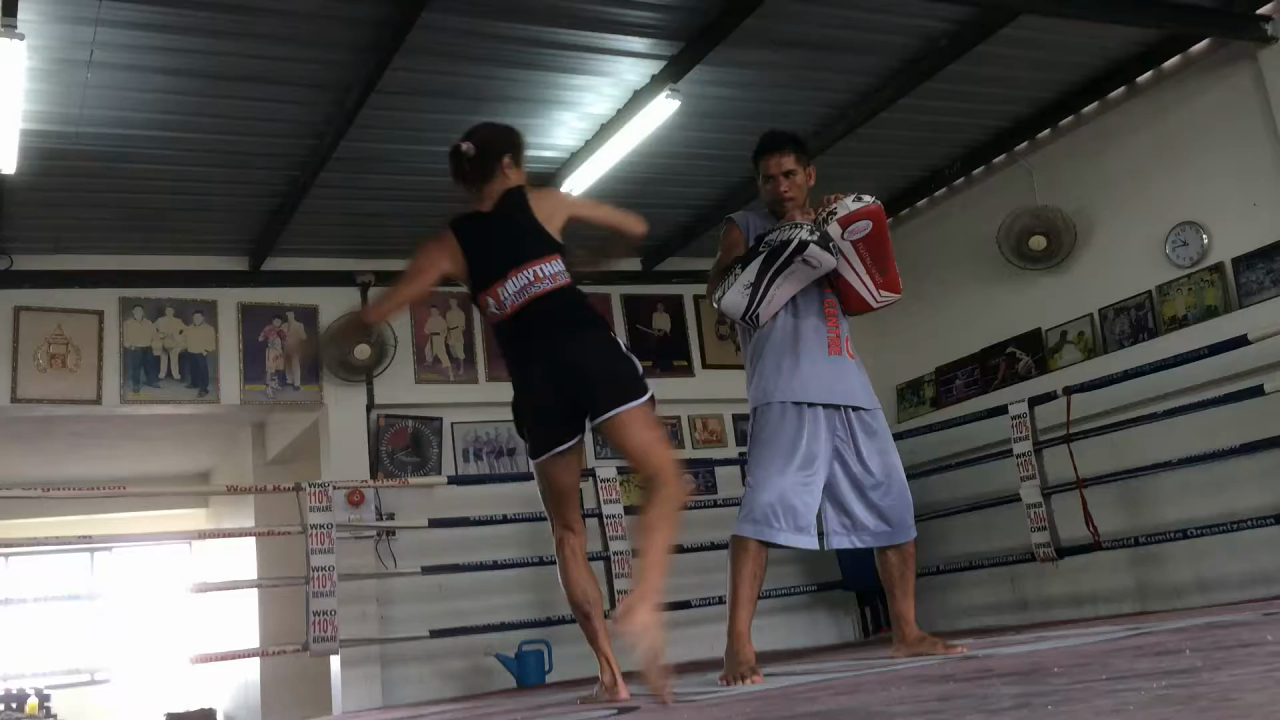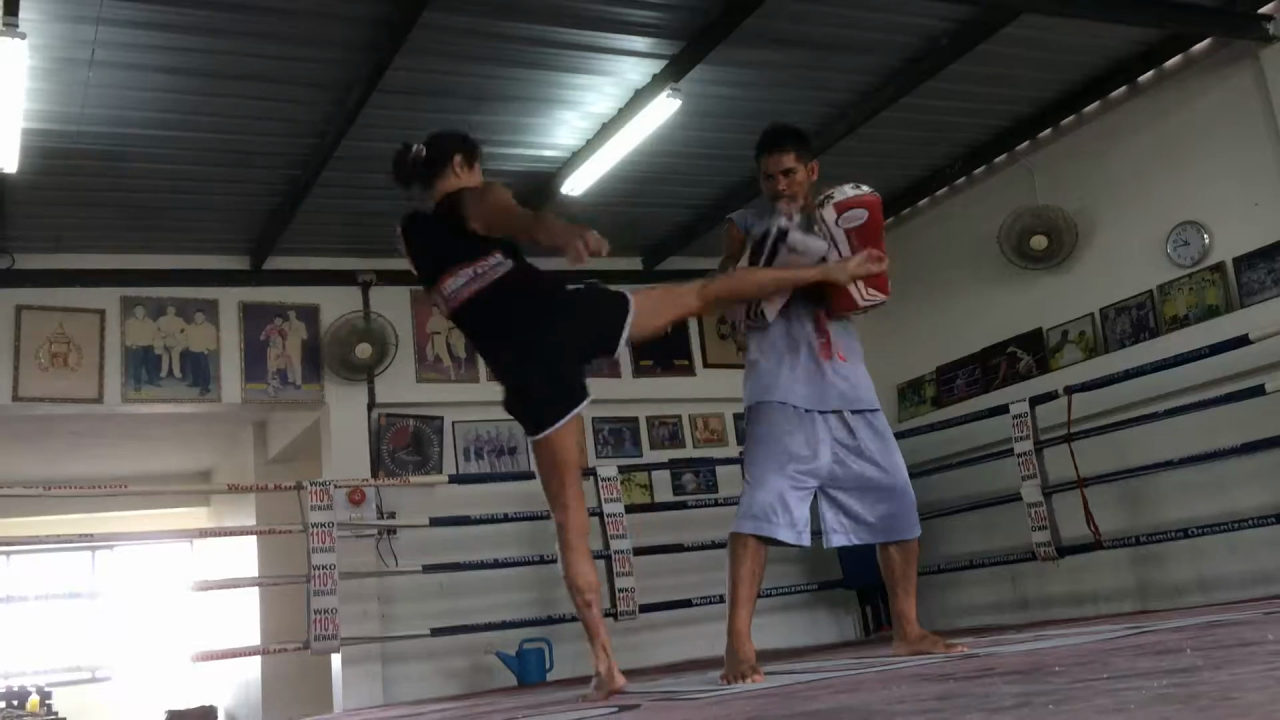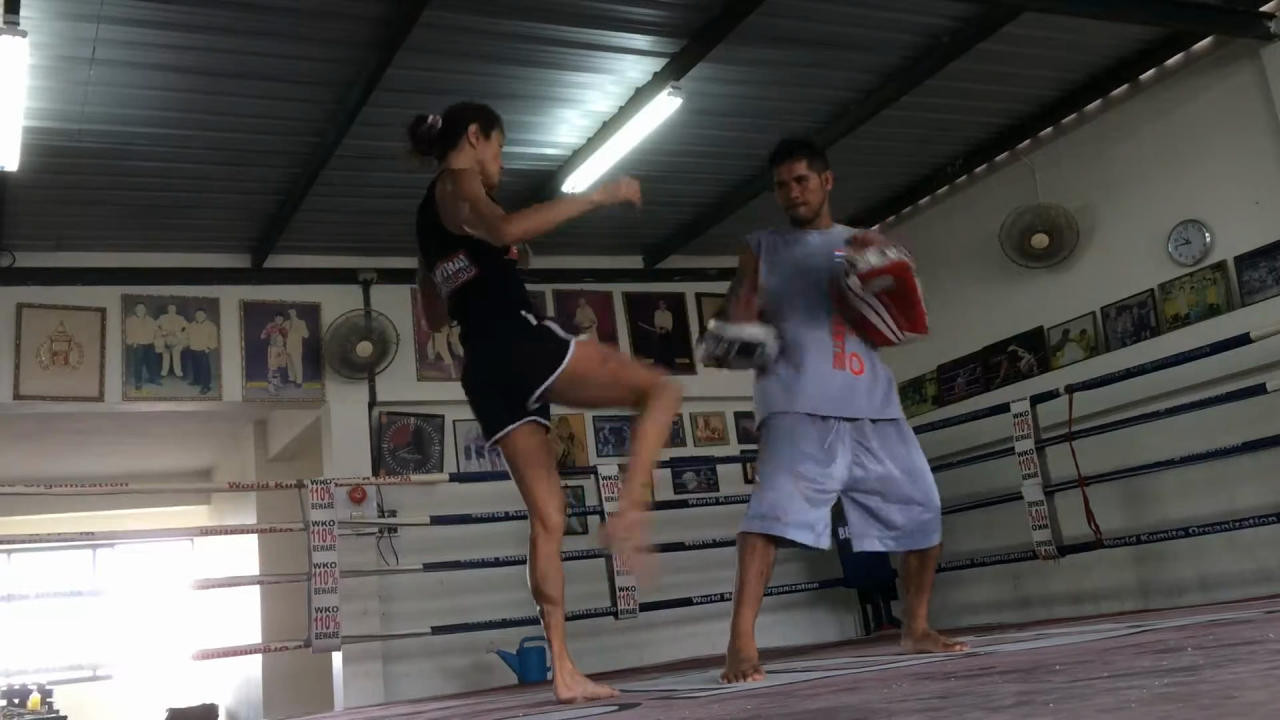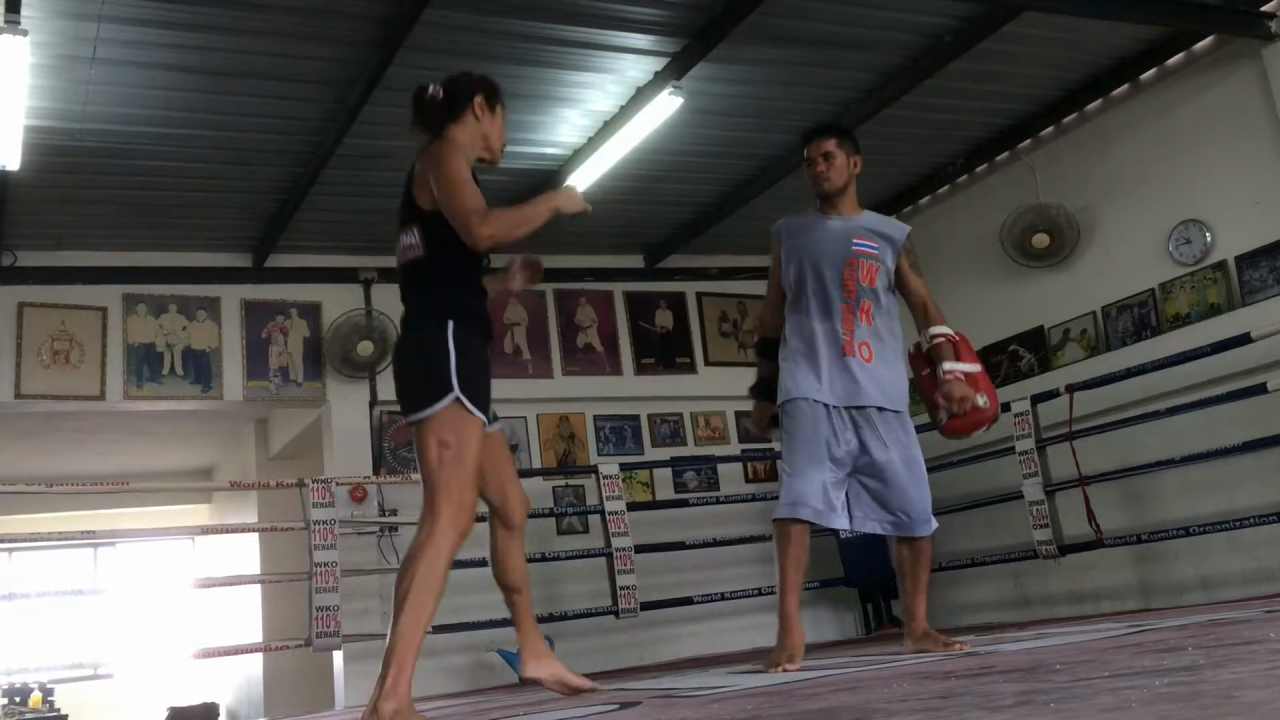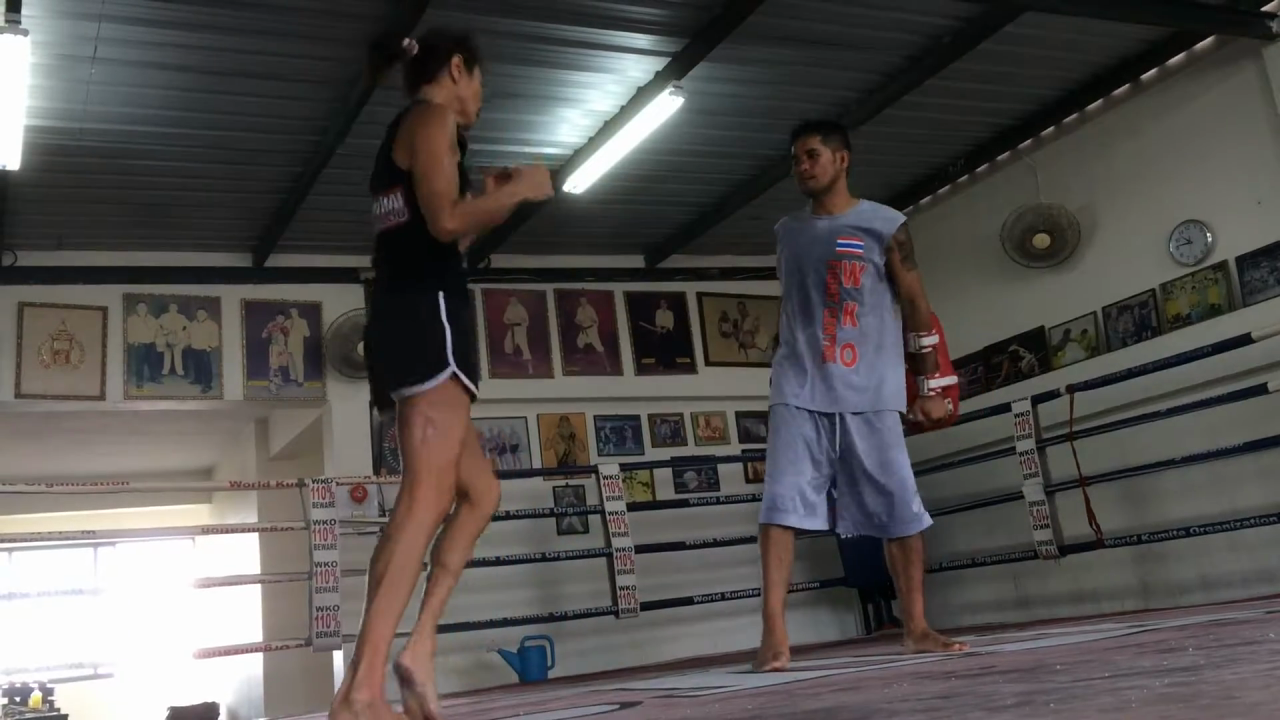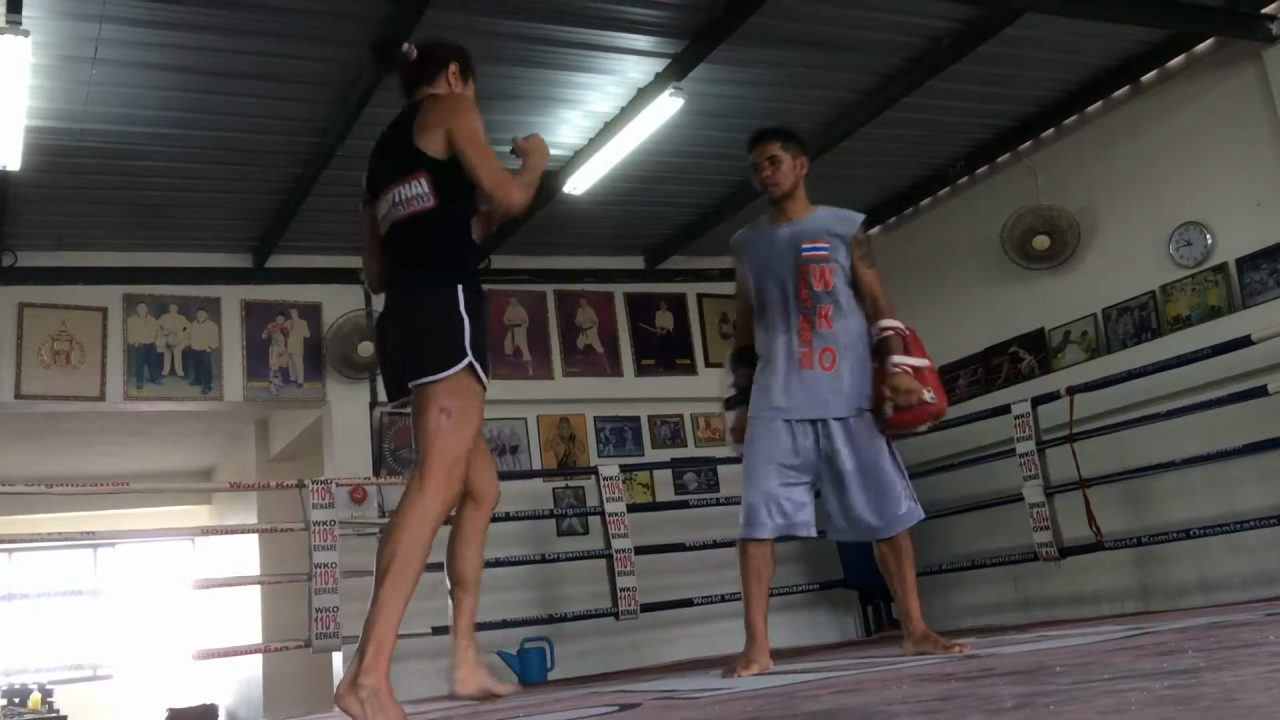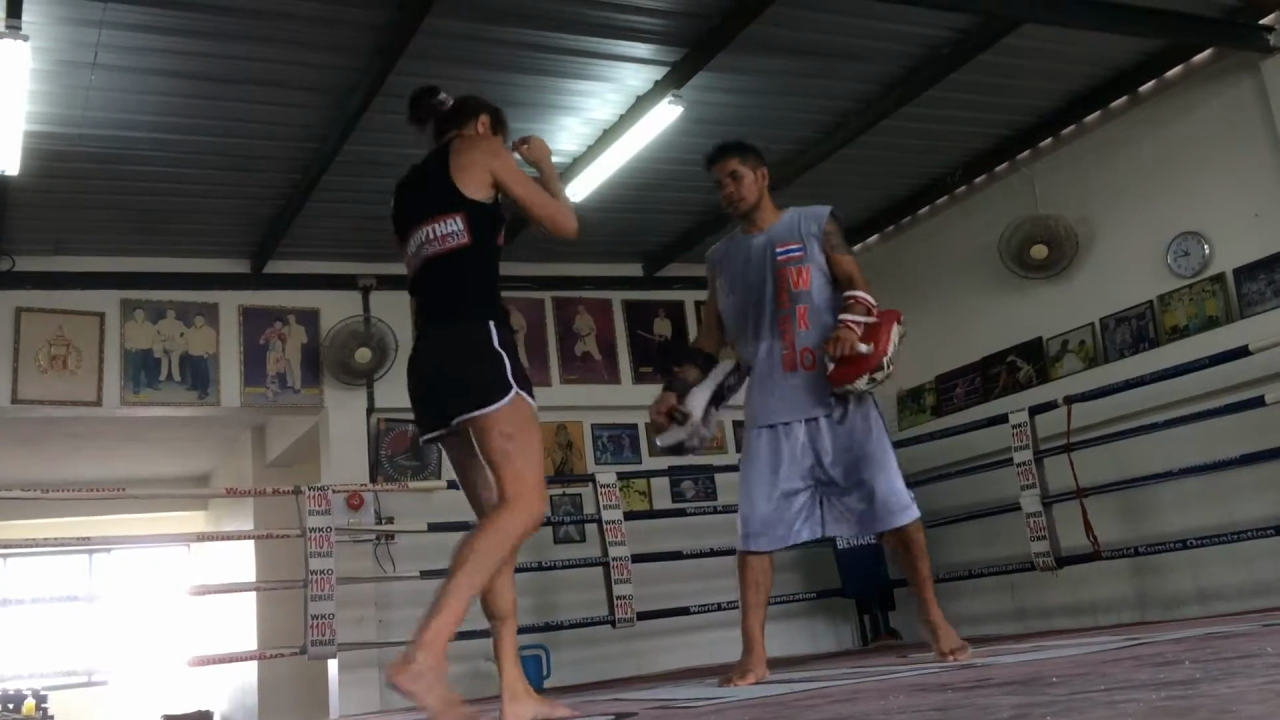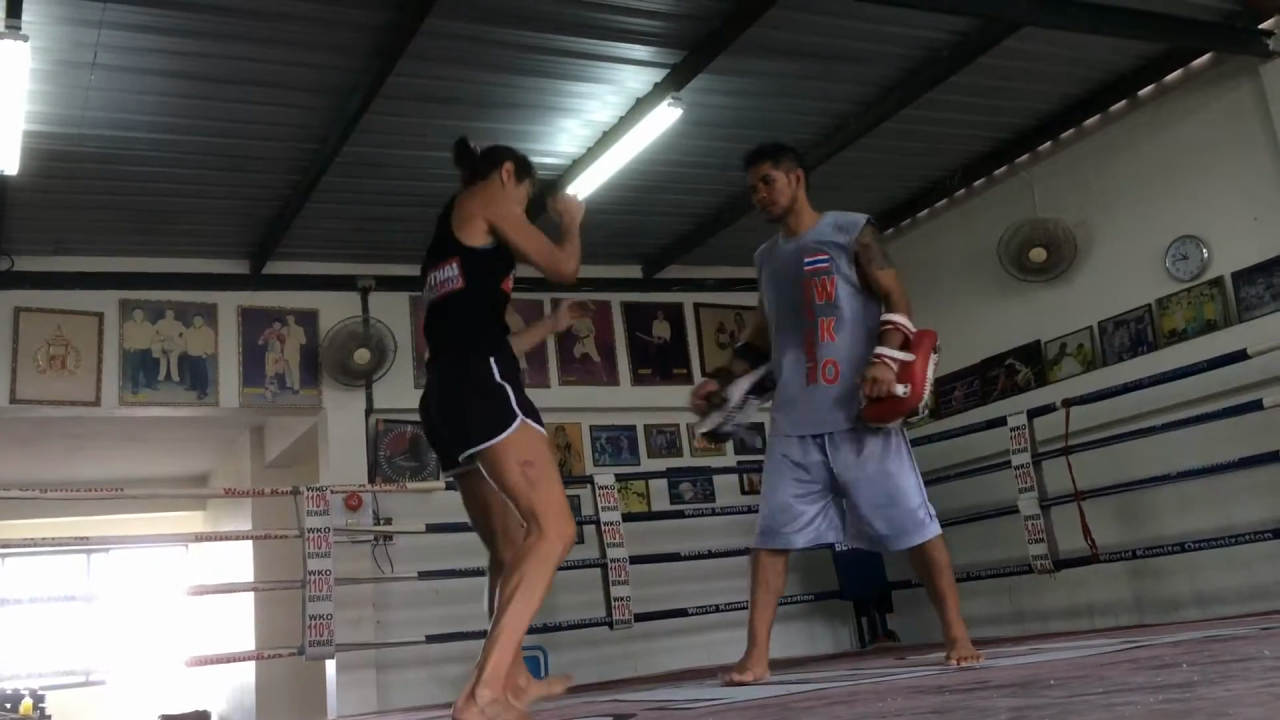
dt=0.3s
person 1, frame 1
left shoulder: (452, 242)
right shoulder: (540, 201)
left elbow: (382, 308)
right elbow: (629, 224)
right wrist: (631, 224)
left hip: (542, 389)
right hip: (589, 356)
left knee: (569, 533)
right knee: (668, 484)
left ankle: (609, 672)
right ankle: (642, 605)
person 1, frame 2
left shoulder: (412, 231)
right shoulder: (482, 199)
right elbow: (524, 223)
right wrist: (573, 232)
left hip: (532, 376)
right hip: (572, 317)
left knee: (570, 520)
right knee: (706, 291)
left ankle: (603, 661)
right ankle: (832, 269)
person 1, frame 3
left shoulder: (432, 219)
right shoulder: (455, 188)
left elbow: (432, 313)
right elbow: (506, 229)
right wrist: (595, 195)
left hip: (484, 374)
right hip: (518, 339)
left knee: (547, 515)
right knee: (661, 391)
left ankle: (566, 670)
right ankle: (629, 509)
person 1, frame 4
left shoulder: (428, 185)
right shoulder: (443, 155)
right elbow: (482, 231)
left wrist: (501, 282)
right wrist: (555, 202)
left hip: (436, 354)
right hip: (445, 349)
left knee: (511, 509)
right knee: (449, 516)
left ankle: (536, 652)
person 1, frame 5
left shoulder: (400, 141)
right shoulder: (431, 119)
right elbow: (444, 222)
left wrist: (486, 204)
right wrist: (522, 190)
left hip: (399, 329)
right hip: (426, 321)
left knee: (480, 495)
right knee: (426, 499)
left ankle: (419, 644)
person 1, frame 6
left shoulder: (382, 151)
right shoulder: (449, 109)
right elbow: (510, 197)
right wrist: (535, 158)
left hip: (403, 321)
right hip: (445, 311)
left knee: (480, 489)
right knee: (437, 487)
left ankle: (466, 661)
person 1, frame 7
left shoulder: (407, 188)
right shoulder: (478, 151)
right elbow: (564, 225)
right wrist: (544, 165)
left hip: (429, 360)
right hip: (477, 345)
left knee: (503, 514)
right knee: (522, 505)
right ankle: (424, 657)
person 1, frame 8
left shoulder: (448, 241)
right shoulder: (485, 198)
right elbow: (562, 268)
left wrist: (548, 326)
right wrist: (569, 220)
left hip: (444, 399)
right hip: (482, 386)
left knee: (514, 541)
right knee: (554, 528)
person 2, frame 1
right shoulder: (745, 226)
right elbow: (720, 292)
left hip: (849, 389)
right hip: (786, 391)
left knee: (892, 506)
right knee: (764, 506)
left ankle: (907, 632)
right ankle: (739, 646)
person 2, frame 2
right shoulder: (744, 224)
left hip: (849, 391)
right hip: (782, 391)
left knee: (895, 502)
right knee: (762, 504)
left ankle: (907, 630)
right ankle: (738, 644)
person 2, frame 3
left shoulder: (861, 244)
right shoulder: (762, 247)
right elbow: (734, 313)
right wrist: (737, 320)
left hip: (874, 406)
right hip: (800, 406)
left knee: (922, 512)
right knee: (770, 508)
left ankle: (916, 627)
right ankle: (741, 645)
person 2, frame 4
left shoulder: (891, 234)
right shoulder: (788, 233)
left elbow: (925, 308)
right elbow: (772, 314)
left wrist: (949, 371)
right wrist: (763, 391)
left hip: (880, 394)
right hip: (810, 388)
left knee: (913, 507)
right knee: (800, 497)
left ankle: (918, 627)
right ankle: (790, 632)
person 2, frame 5
left shoulder: (885, 226)
right shoulder: (787, 232)
left elbow: (917, 308)
left wrist: (929, 386)
left hip: (871, 394)
right hip: (798, 393)
left knee: (899, 509)
right knee: (781, 503)
left ankle: (917, 628)
right ankle: (775, 636)
person 2, frame 6
left shoulder: (845, 227)
right shoulder: (746, 243)
left elbow: (877, 304)
left wrist: (897, 366)
right wrist: (740, 400)
left hip: (849, 399)
right hip: (776, 404)
left knee: (887, 511)
right knee: (759, 514)
left ankle: (915, 628)
right ankle: (756, 644)
person 2, frame 7
left shoulder: (816, 223)
right shoulder: (721, 258)
left elbow: (856, 283)
right elbow: (710, 339)
left wrist: (850, 325)
right wrist: (677, 390)
left hip: (836, 395)
right hip: (770, 408)
left knee: (891, 503)
right knee: (758, 526)
left ankle: (935, 621)
right ankle: (753, 654)
person 2, frame 8
left shoulder: (852, 232)
right shoulder: (767, 258)
left elbow: (897, 300)
right elbow: (760, 337)
left wrist: (885, 357)
right wrist: (720, 380)
left hip: (861, 411)
right hip: (795, 418)
left knee: (909, 517)
right knee: (773, 529)
left ankle: (957, 635)
right ankle: (756, 655)
